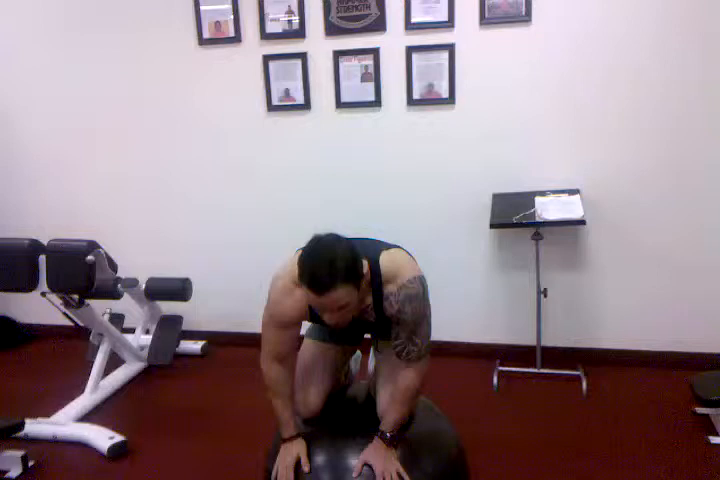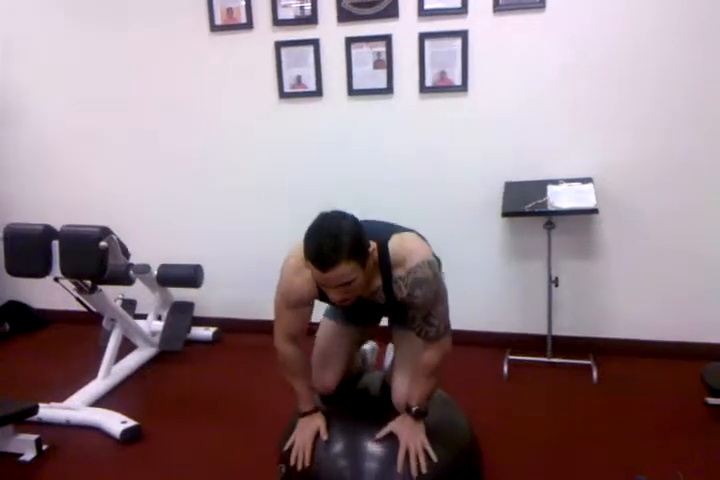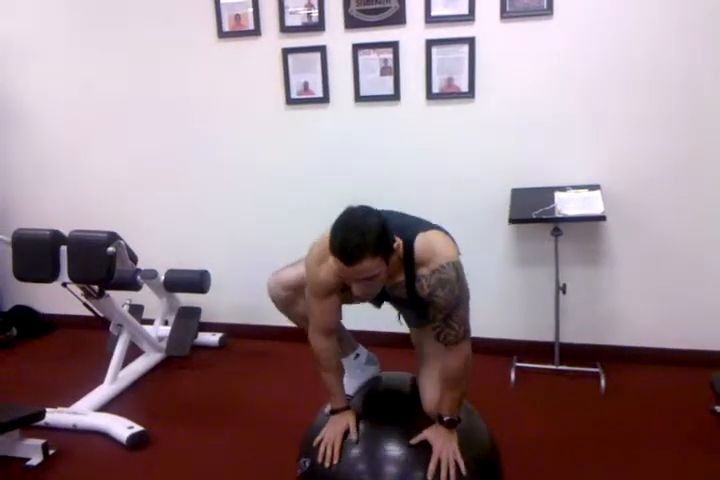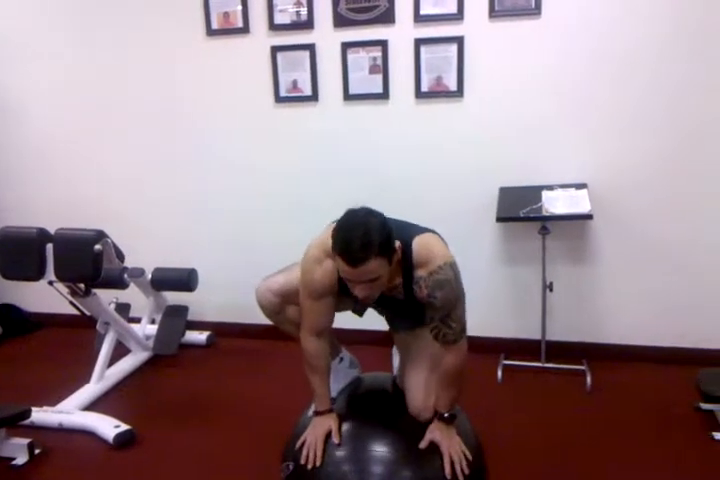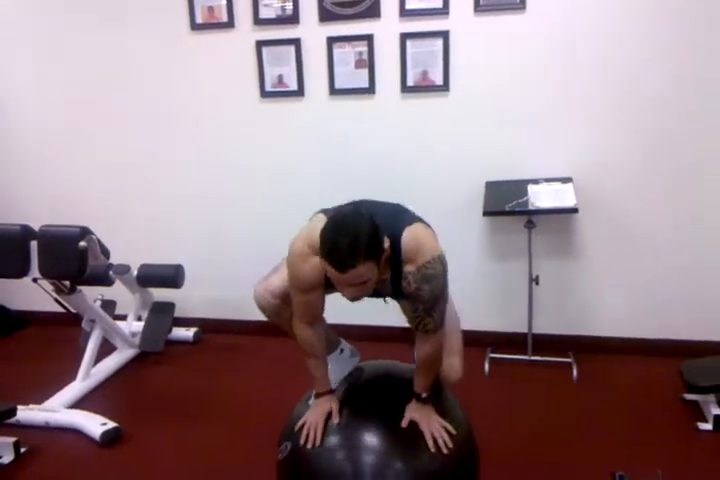
dt=1s
person 1, frame 1
left shoulder: (403, 284)
right shoulder: (287, 289)
left elbow: (412, 367)
right elbow: (274, 362)
left wrist: (385, 441)
right wrist: (290, 437)
left hip: (390, 316)
left knee: (390, 412)
right knee: (306, 408)
left ankle: (378, 377)
right ankle: (341, 377)
person 1, frame 2
left shoulder: (413, 266)
right shoulder: (297, 269)
left elbow: (437, 343)
right elbow: (288, 342)
left wrist: (414, 415)
right wrist: (308, 411)
left hip: (408, 300)
right hip: (354, 301)
left knee: (404, 401)
right knee: (323, 386)
left ankle: (398, 367)
right ankle: (360, 363)
person 1, frame 3
left shoulder: (437, 264)
right shoulder: (323, 258)
left elbow: (456, 350)
right elbow: (322, 334)
left wrist: (447, 422)
right wrist: (339, 409)
left hip: (422, 299)
right hip: (375, 276)
left knee: (435, 407)
right knee: (280, 287)
right ankle: (357, 361)
person 1, frame 4
left shoulder: (433, 267)
right shoulder: (320, 258)
left elbow: (453, 346)
right elbow: (314, 335)
left wrist: (444, 420)
right wrist: (323, 411)
left hip: (414, 304)
left knee: (423, 410)
right knee: (269, 294)
left ankle: (405, 366)
right ankle: (340, 364)
person 1, frame 5
left shoulder: (422, 258)
right shoulder: (306, 252)
left elbow: (429, 337)
right elbow: (306, 323)
left wrist: (421, 400)
right wrist: (323, 392)
left hip: (407, 268)
left knee: (450, 371)
right knee: (267, 296)
left ankle: (425, 366)
right ankle: (339, 355)
